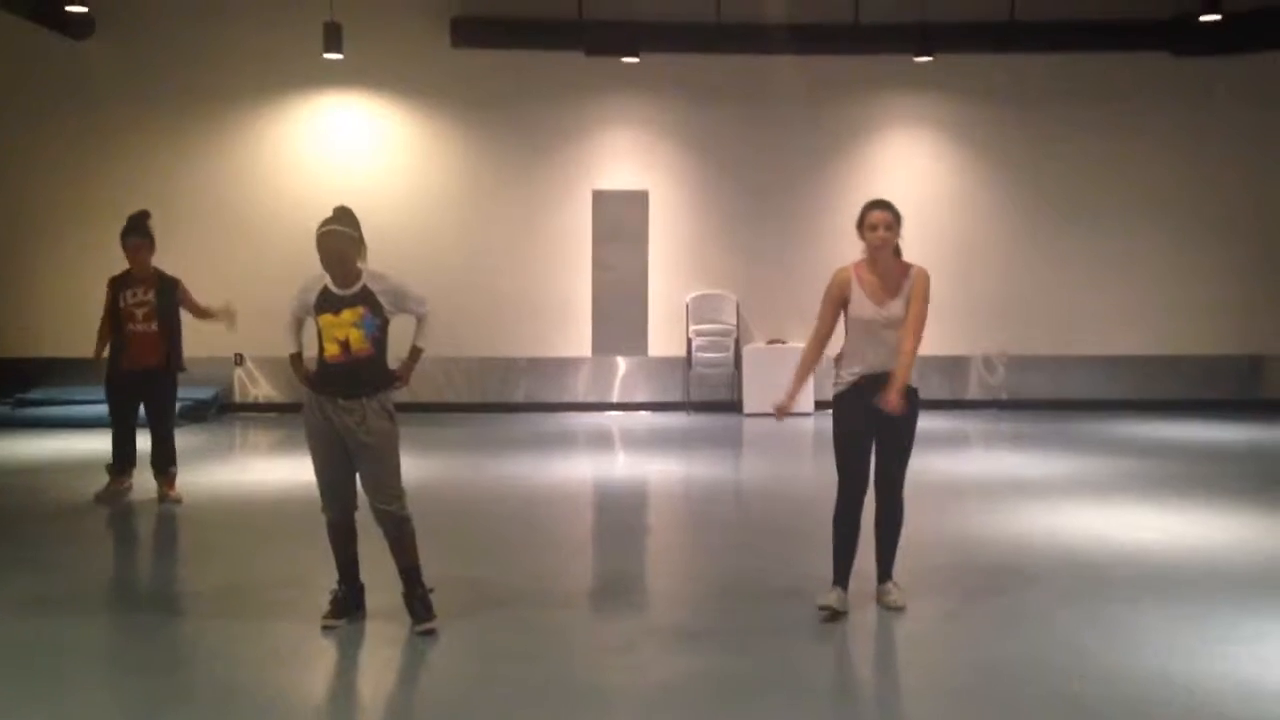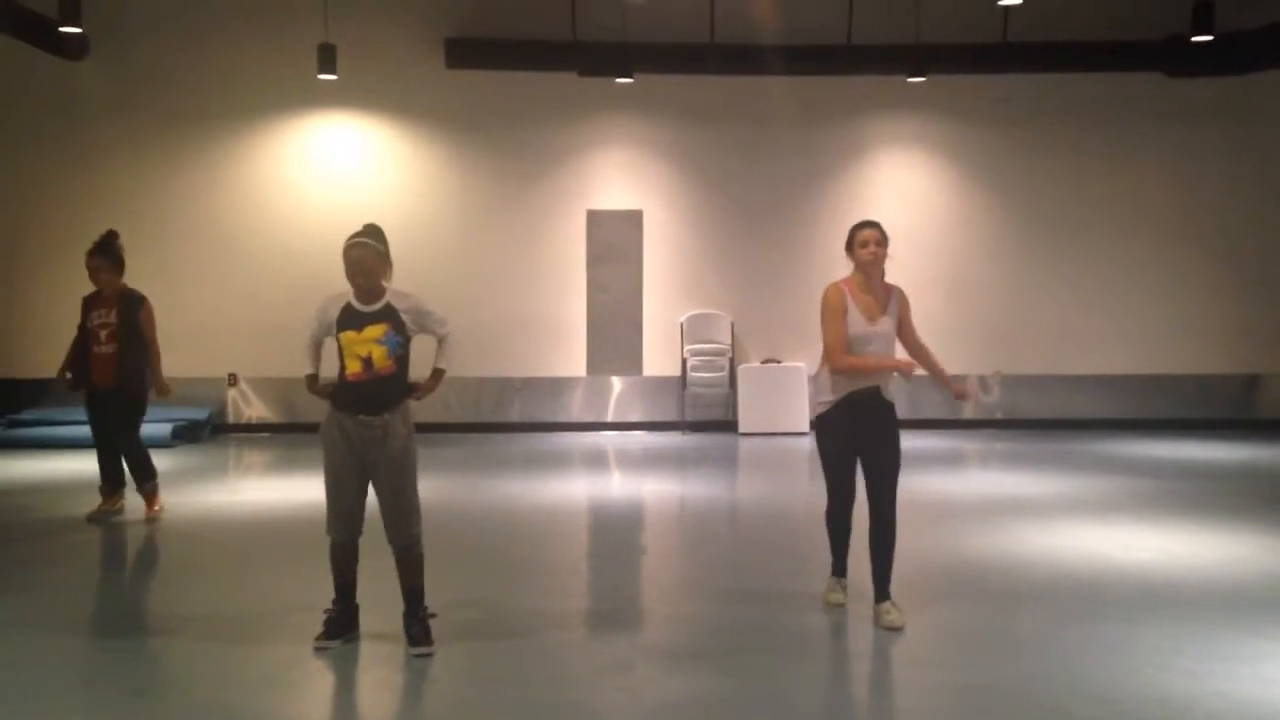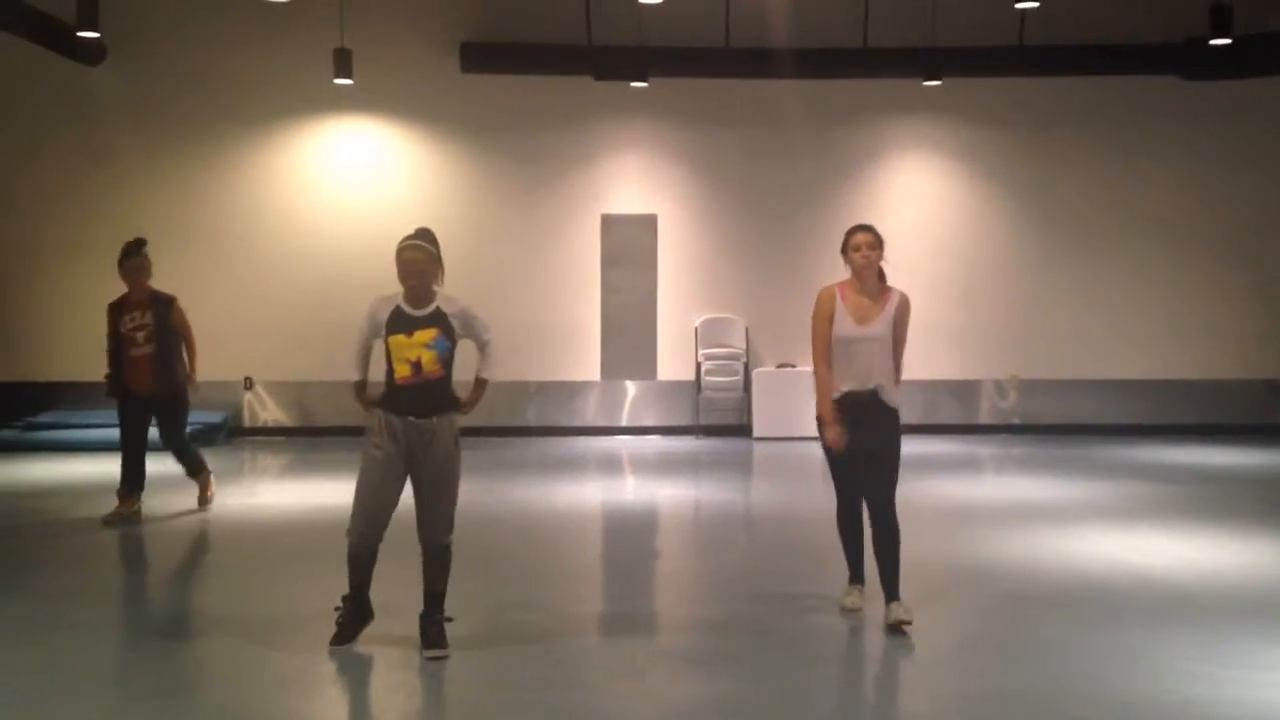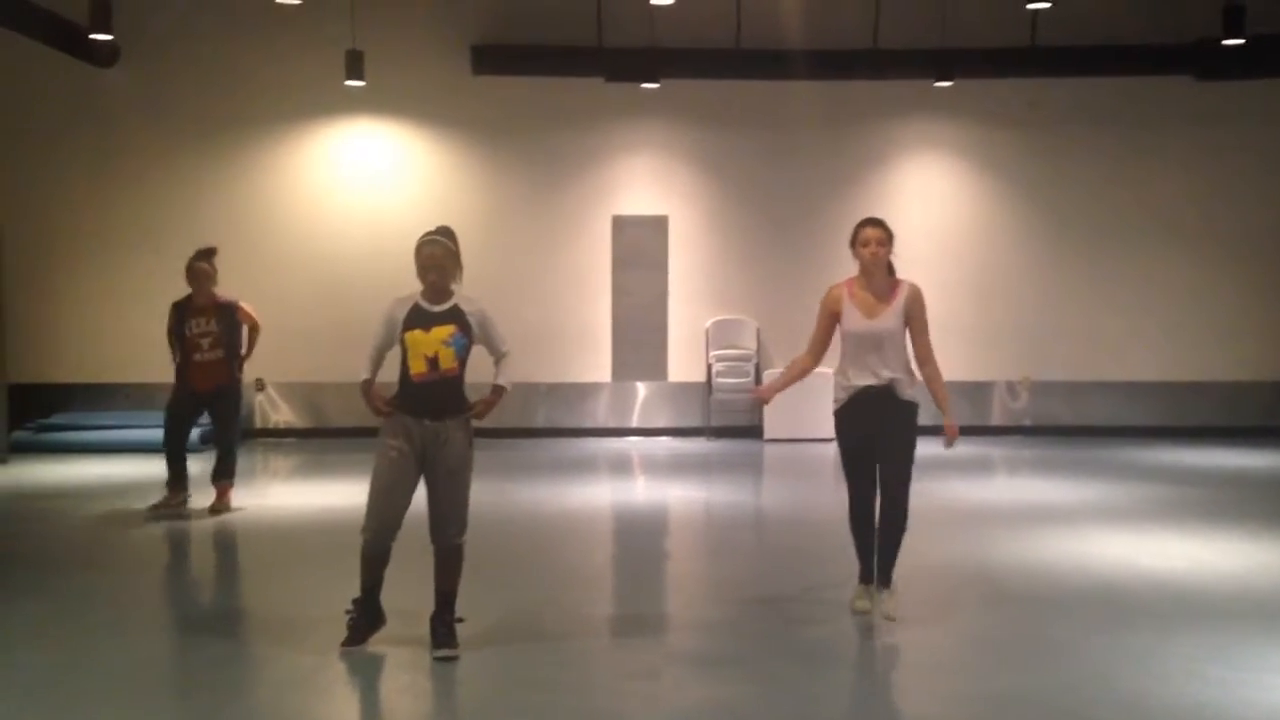
dt=0.5s
person 1, frame 1
left shoulder: (384, 288)
right shoulder: (311, 291)
left elbow: (422, 312)
right elbow: (294, 322)
left wrist: (410, 361)
right wrist: (297, 363)
left hip: (372, 407)
right hip: (323, 408)
left knee: (388, 503)
right knee: (336, 506)
left ankle: (416, 592)
right ankle: (349, 592)
person 1, frame 2
left shoulder: (407, 307)
right shoulder: (332, 309)
left elbow: (444, 333)
right elbow: (314, 342)
left wrist: (434, 379)
right wrist: (313, 380)
left hip: (391, 425)
right hip: (342, 425)
left knee: (403, 525)
right knee: (342, 526)
left ankle: (416, 616)
right ankle: (344, 612)
person 1, frame 3
left shoulder: (456, 312)
right shoulder: (382, 311)
left elbow: (486, 342)
right elbow: (362, 348)
left wrist: (477, 390)
right wrist: (361, 390)
left hip: (439, 429)
right hip: (389, 425)
left knee: (436, 531)
right knee: (364, 524)
left ankle: (433, 621)
right ankle: (356, 607)
person 1, frame 4
left shoulder: (472, 313)
right shoulder: (400, 310)
left elbow: (502, 355)
right elbow: (376, 352)
left wrist: (496, 394)
right wrist: (368, 388)
left hip: (452, 428)
right hip: (403, 426)
left knee: (449, 530)
right knee: (379, 522)
left ankle: (444, 622)
right ankle: (367, 610)
person 2, frame 1
left shoulder: (916, 277)
right shoulder: (842, 278)
left elbow: (912, 339)
right elbow: (819, 339)
left wrist: (898, 388)
right wrist: (792, 393)
left hip: (899, 391)
right hip: (854, 391)
left knee: (890, 489)
right knee: (851, 489)
left ankle: (886, 578)
right ankle: (839, 584)
person 2, frame 2
left shoulder: (896, 297)
right shoulder: (836, 294)
left elbow: (915, 348)
right elbow: (837, 360)
left wrist: (949, 384)
right wrist: (892, 364)
left hip: (879, 406)
right hip: (836, 407)
left knee: (884, 504)
right knee: (841, 498)
left ankle: (883, 597)
right ankle: (837, 575)
person 2, frame 3
left shoulder: (898, 301)
right shoulder: (829, 299)
right elbow: (821, 365)
right wrist: (827, 419)
left hip: (881, 409)
right hip: (839, 410)
left knee: (882, 503)
right knee: (848, 500)
left ankle: (893, 600)
right ankle: (855, 581)
person 2, frame 4
left shoulder: (909, 294)
right shoulder: (837, 296)
left elbow: (925, 358)
right elbow: (812, 356)
left wrist: (946, 412)
right wrist: (772, 387)
left hip: (897, 403)
right hip: (853, 404)
left knee: (896, 496)
right knee: (860, 498)
left ankle: (886, 584)
right ankle: (866, 580)
person 3, frame 1
left shoulder: (169, 285)
right shoulder: (115, 284)
left elbow: (196, 310)
right elbow: (107, 321)
left wrist: (219, 314)
right wrist: (98, 352)
left hip: (159, 370)
right hip: (123, 370)
left knee: (162, 426)
right knee: (121, 425)
left ankle: (166, 481)
right ankle: (119, 478)
person 3, frame 2
left shoulder: (137, 303)
right shoulder: (89, 303)
left elbow: (150, 342)
right elbow: (81, 339)
left wrist: (157, 377)
right wrist: (66, 367)
left hip: (128, 386)
right hip: (97, 387)
left knee: (128, 440)
right knee: (105, 443)
left ankle: (151, 496)
right ankle: (113, 497)
person 3, frame 3
left shoulder: (167, 304)
right shoulder: (116, 309)
left elbow: (188, 337)
right elbow: (114, 346)
left wrist: (191, 369)
right wrist: (114, 377)
left hip: (167, 387)
right hip: (132, 389)
left knee: (173, 440)
right knee: (131, 444)
left ankle: (204, 479)
right ankle: (129, 500)
person 3, frame 4
left shoulder: (230, 308)
right shoulder: (179, 309)
left elbow: (255, 325)
right elbow: (172, 334)
left wrist: (245, 356)
right wrist: (179, 359)
left hip: (225, 386)
right hip: (190, 386)
left knee: (225, 439)
right knee: (173, 436)
left ankle: (223, 492)
right ankle: (177, 491)
